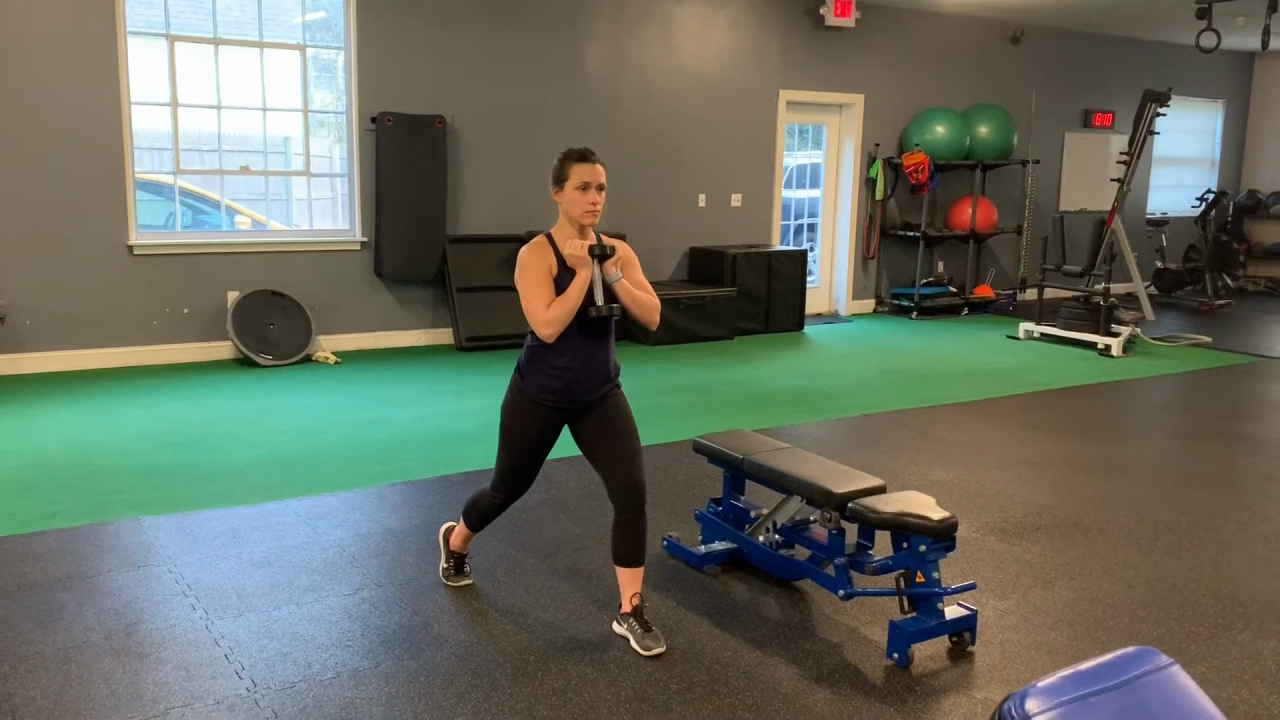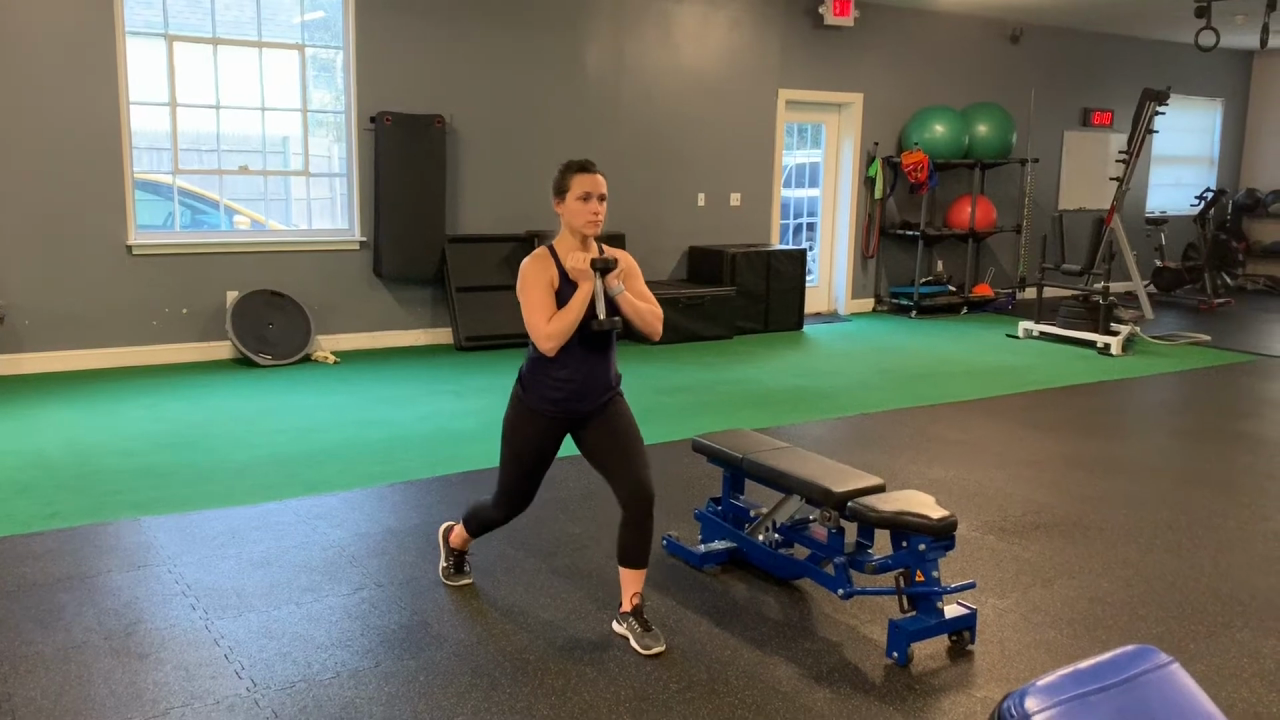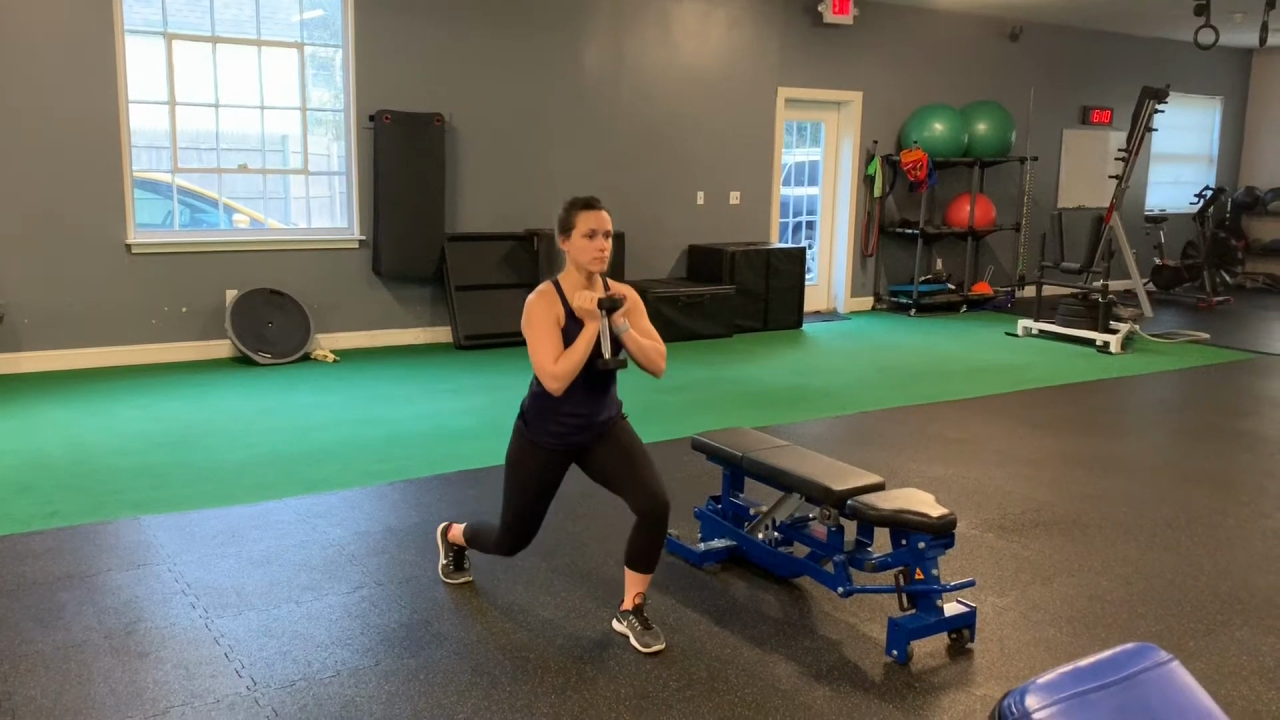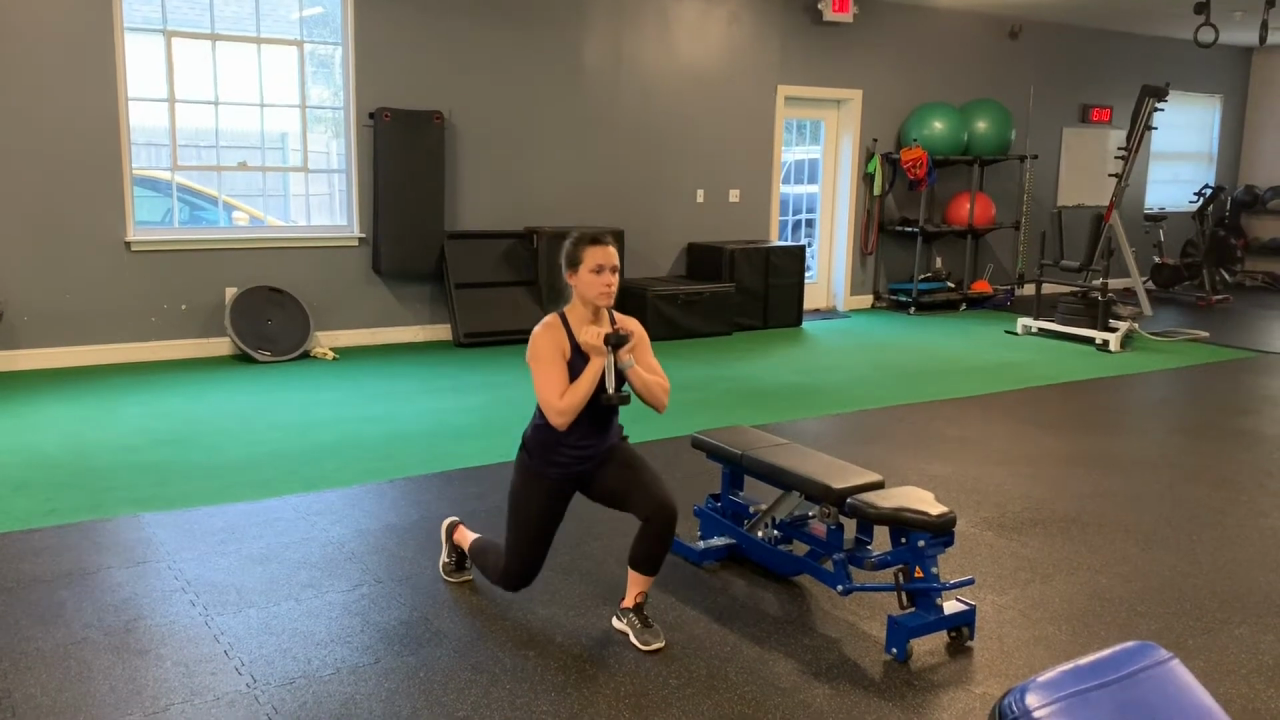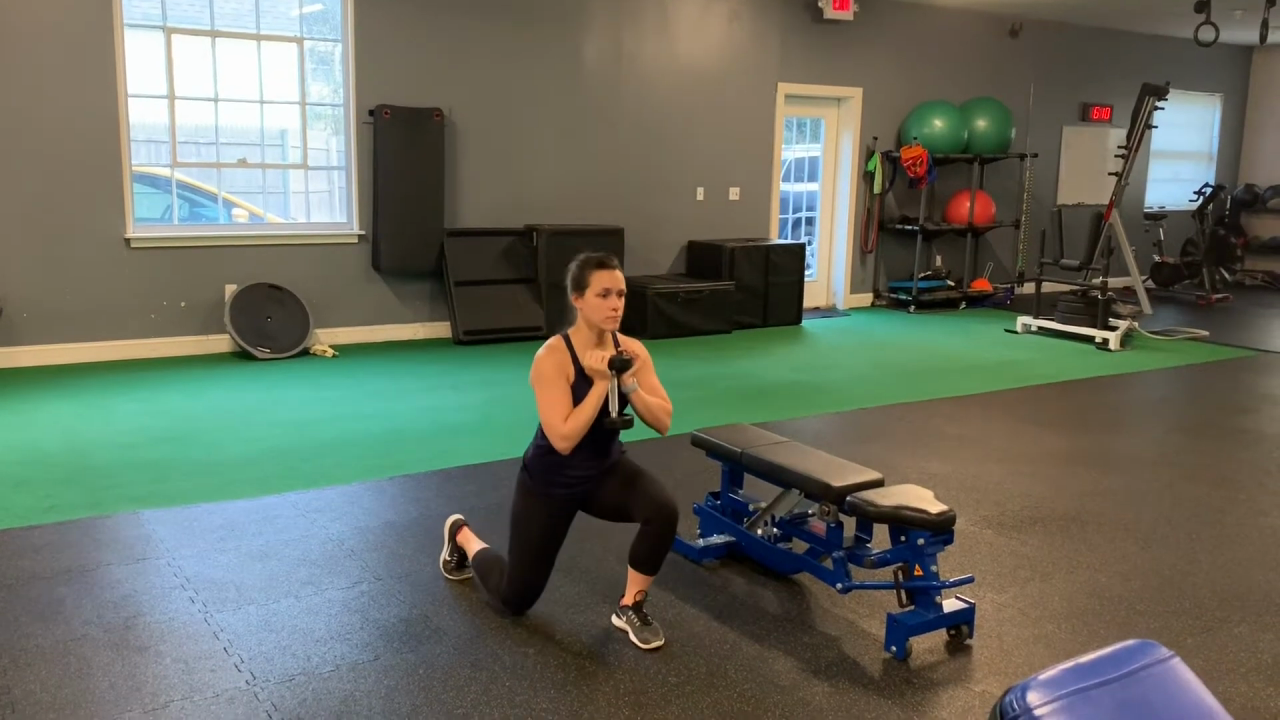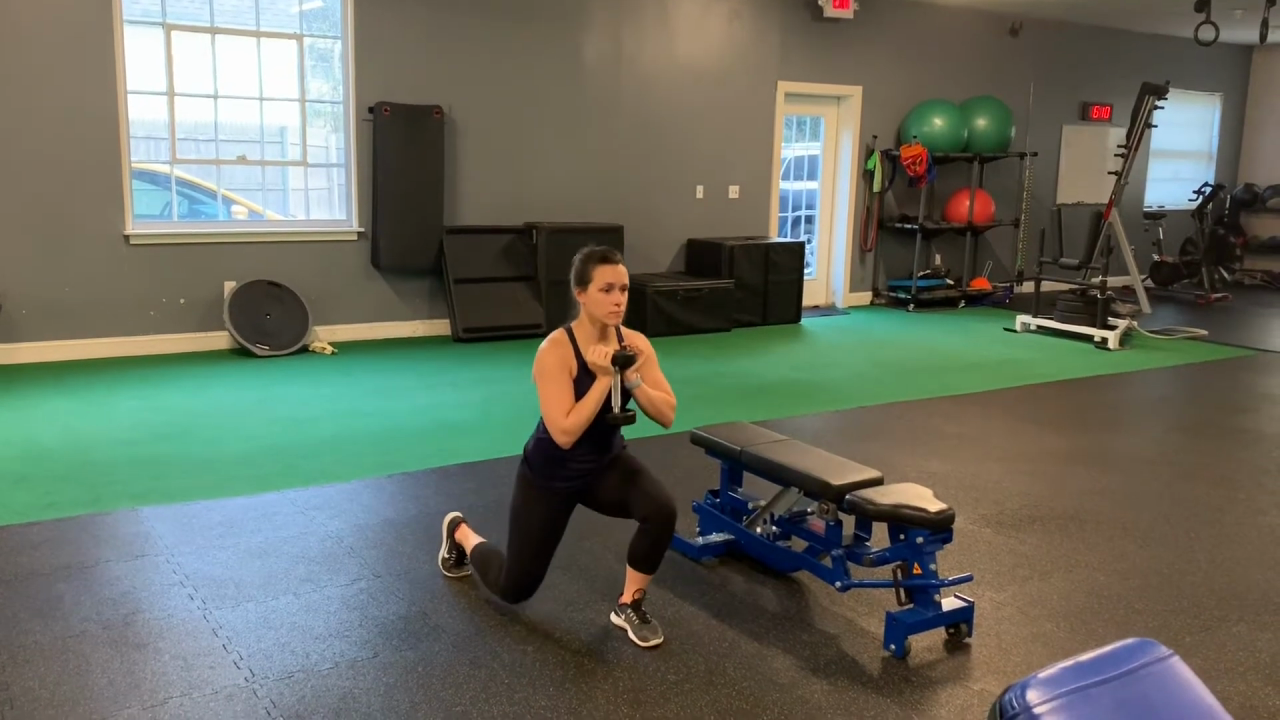
dt=0.2s
person 1, frame 1
left shoulder: (617, 250)
right shoulder: (536, 254)
left elbow: (652, 318)
right elbow: (546, 326)
left wrist: (612, 273)
right wrist: (582, 272)
left hip: (600, 394)
right hip: (539, 395)
left knee: (631, 494)
right knee: (506, 489)
left ankle: (630, 612)
right ankle: (454, 541)
person 1, frame 2
left shoulder: (620, 261)
right shoulder: (538, 265)
left elbow: (655, 328)
right elbow: (548, 340)
left wrist: (614, 285)
right wrist: (585, 285)
left hip: (601, 400)
right hip: (541, 403)
left knee: (640, 496)
right knee: (510, 502)
left ankle: (630, 611)
right ankle: (453, 539)
person 1, frame 3
left shoulder: (625, 297)
right shoulder: (544, 301)
left elbow: (658, 364)
right elbow: (555, 380)
left wrist: (620, 324)
right wrist: (591, 324)
left hip: (603, 427)
right hip: (545, 433)
left knee: (655, 504)
right knee: (514, 537)
left ankle: (631, 611)
right ankle: (453, 535)
person 1, frame 4
left shoulder: (629, 328)
right shoulder: (549, 334)
left elbow: (661, 399)
right elbow: (560, 415)
left wrist: (625, 360)
right wrist: (597, 360)
left hip: (605, 453)
right hip: (548, 462)
left knee: (662, 510)
right knee: (516, 574)
left ankle: (631, 609)
right ankle: (459, 535)
person 1, frame 5
left shoulder: (632, 350)
right shoulder: (553, 357)
left elbow: (664, 421)
right elbow: (563, 438)
left wrist: (629, 384)
right wrist: (601, 382)
left hip: (605, 470)
right hip: (550, 482)
left knee: (664, 512)
right knee: (517, 598)
left ankle: (631, 608)
right ankle: (462, 535)
person 1, frame 6
left shoulder: (635, 343)
right shoulder: (555, 350)
left elbow: (667, 414)
right elbow: (564, 432)
left wrist: (632, 379)
right wrist: (605, 377)
left hip: (606, 464)
right hip: (549, 476)
left knee: (662, 511)
right knee: (516, 588)
left ankle: (629, 606)
right ankle: (459, 532)
